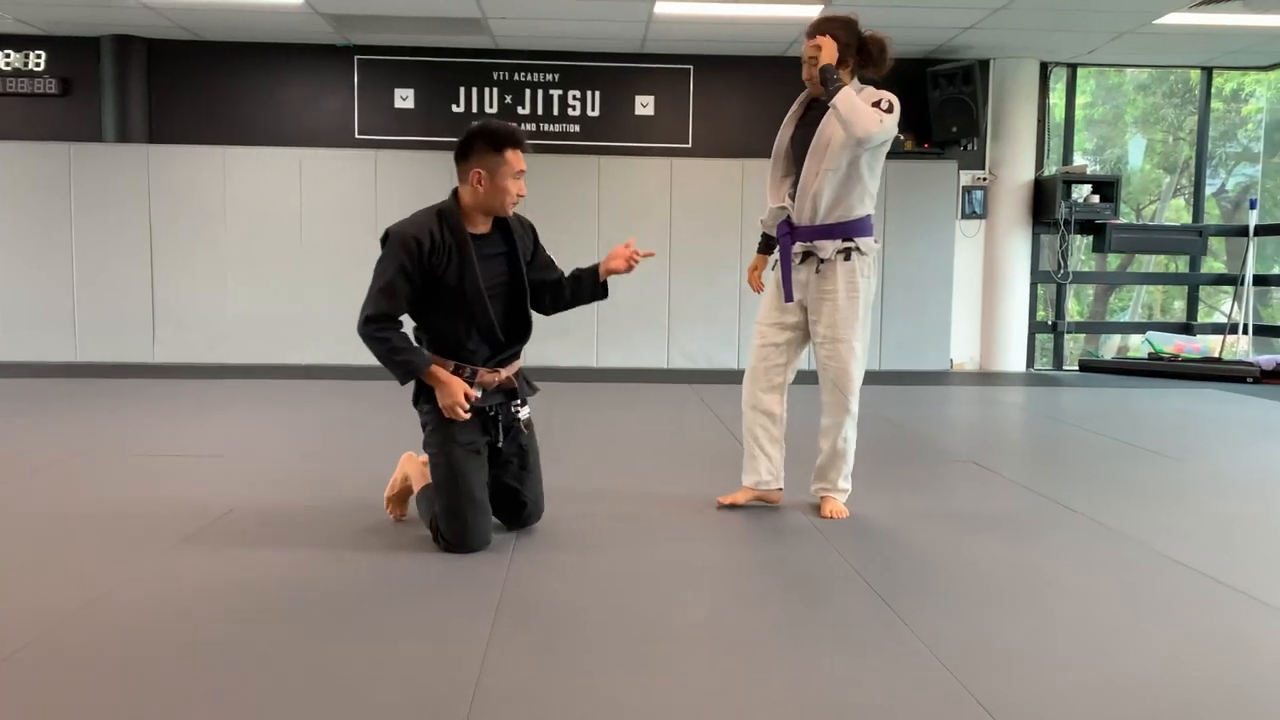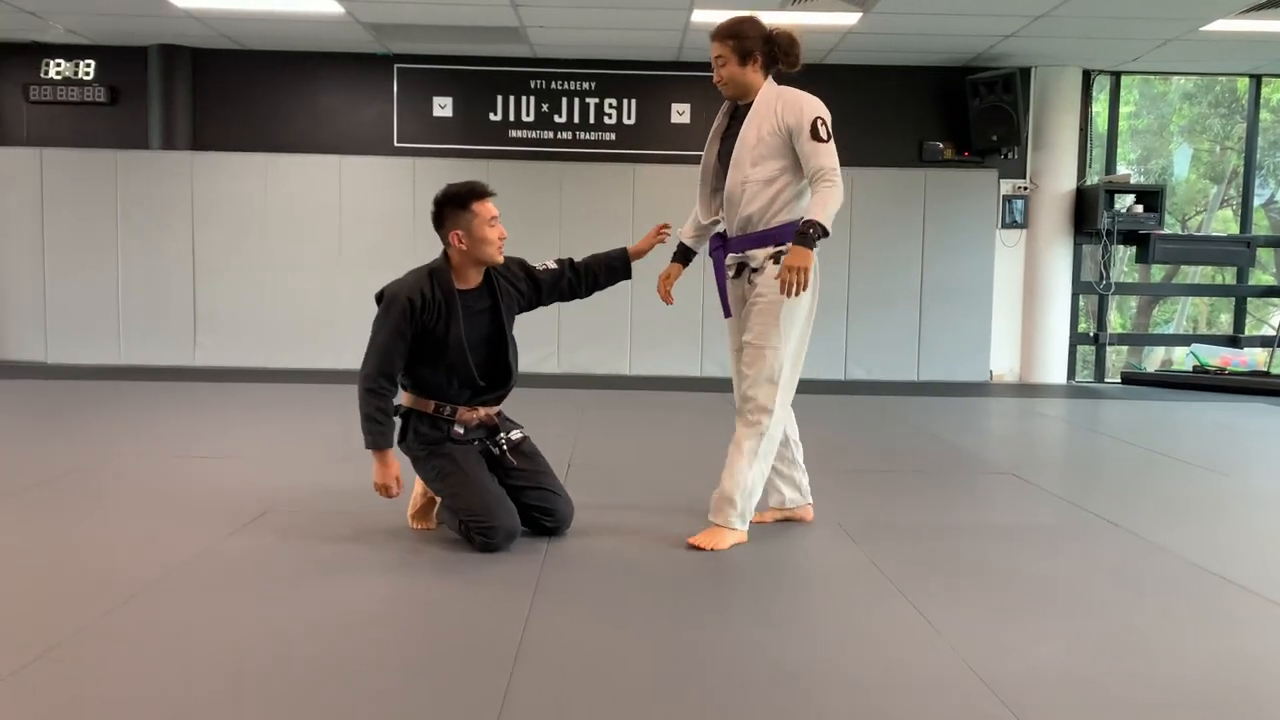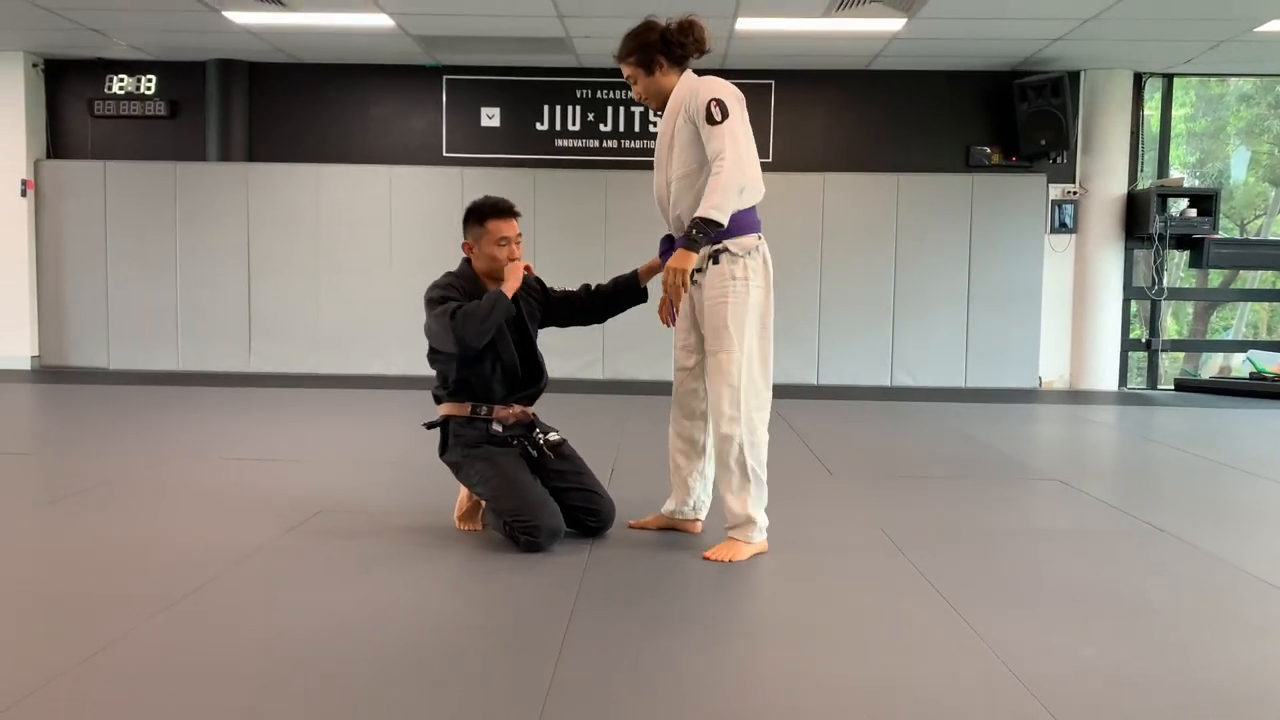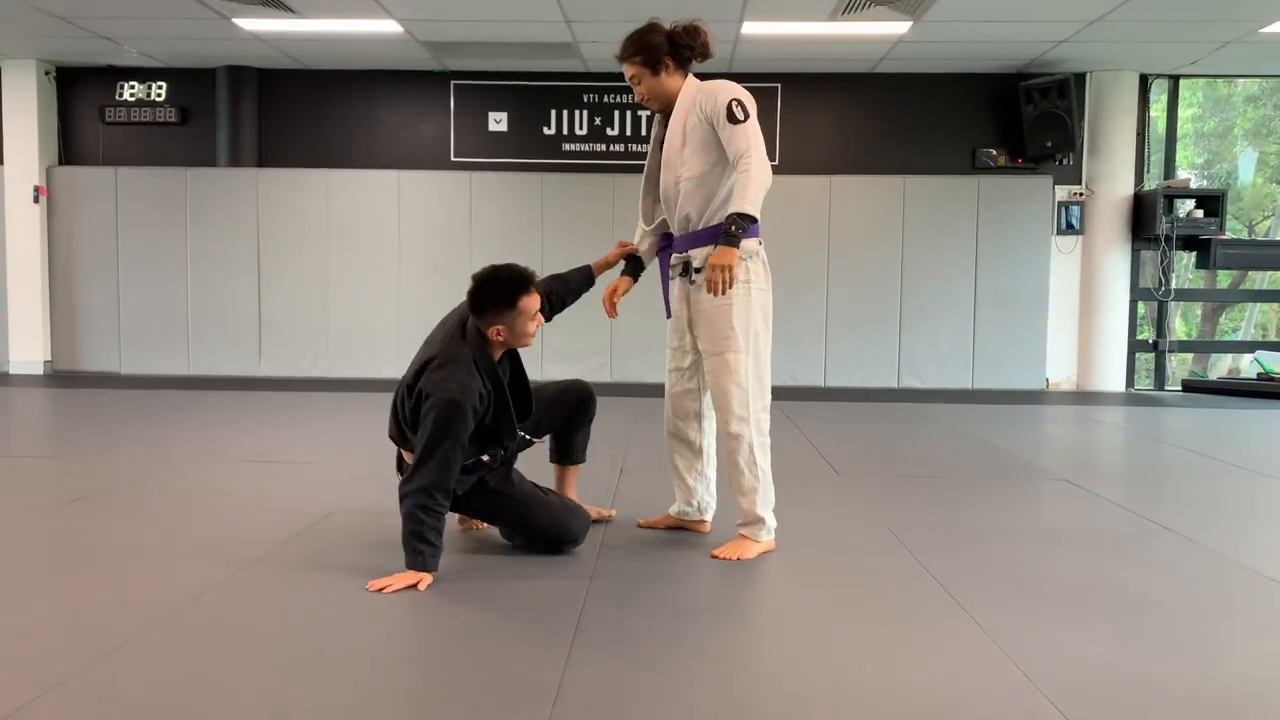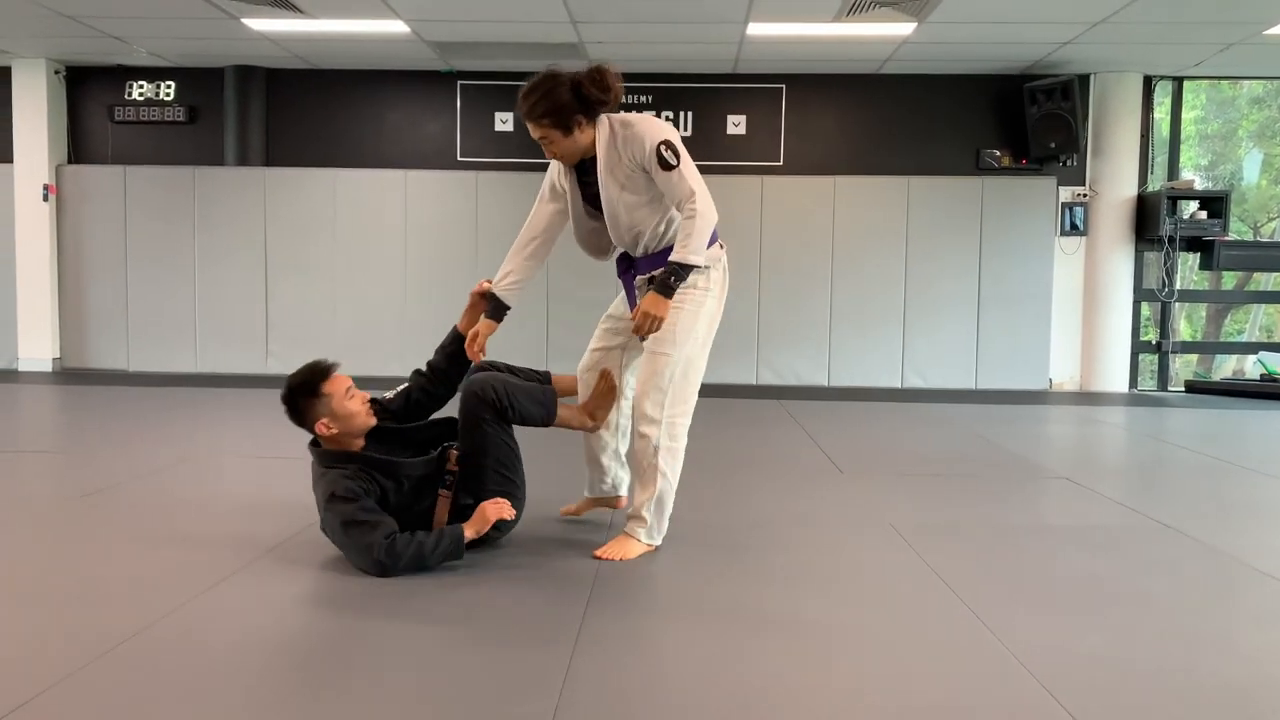
dt=1s
person 1, frame 1
left shoulder: (880, 104)
right shoulder: (805, 107)
left elbow: (863, 132)
left wrist: (828, 76)
right wrist: (764, 247)
left hip: (844, 256)
right hip: (795, 254)
left knee: (839, 376)
right knee: (764, 367)
left ankle: (832, 487)
right ankle: (762, 479)
person 1, frame 2
left shoulder: (798, 107)
right shoulder: (729, 120)
left elbow: (829, 184)
right elbow: (712, 201)
left wrist: (804, 241)
right wrist: (679, 258)
left hip: (781, 264)
right hip: (738, 266)
left knee: (762, 392)
right knee: (758, 391)
left ankle: (730, 518)
right ankle: (792, 499)
person 1, frame 3
left shoulder: (710, 94)
right shoulder: (676, 114)
left elbow: (732, 172)
left wrist: (690, 245)
right wrist: (674, 280)
left hip: (732, 259)
right hip: (701, 264)
left knee: (732, 396)
right knee: (689, 393)
left ankle: (749, 527)
right ankle: (686, 507)
person 1, frame 4
left shoulder: (720, 97)
right shoulder: (668, 123)
left elbow: (755, 167)
right elbow: (660, 209)
left wrist: (730, 239)
right wrist: (630, 269)
left hip: (728, 262)
right hip: (685, 266)
left knee: (735, 396)
right knee: (683, 395)
left ankle: (758, 526)
right ankle: (694, 507)
person 1, frame 5
left shoulder: (645, 135)
right shoulder: (565, 170)
left elbow: (700, 209)
right elbow: (532, 242)
left wrist: (665, 290)
right wrist: (492, 313)
left hip: (690, 271)
right hip: (639, 276)
left knee: (656, 401)
right knee: (597, 378)
left ankle: (645, 528)
right ankle: (607, 487)
person 2, frame 1
left shoulder: (518, 232)
right shoulder: (416, 238)
left elbow: (548, 295)
right elbow: (376, 324)
left wrist: (602, 272)
right wrist: (437, 379)
left hip: (507, 394)
right hip: (452, 394)
left knee: (522, 515)
right knee: (466, 538)
left ankle: (448, 473)
right ankle: (418, 477)
person 2, frame 2
left shoulder: (508, 277)
right shoulder: (410, 297)
left elbow: (571, 278)
right elbow: (377, 378)
left wrist: (637, 251)
right wrist: (383, 456)
left hip: (492, 426)
right hip: (436, 434)
left knee: (556, 517)
right knee: (497, 532)
left ankle: (463, 488)
right ankle: (439, 496)
person 2, frame 3
left shoulder: (526, 287)
right shoulder: (446, 292)
left elbow: (588, 305)
right elbow: (462, 335)
left wrist: (651, 270)
right wrist: (506, 290)
left hip: (526, 428)
right hip: (474, 436)
left knee: (598, 517)
right knee: (542, 530)
left ankle: (503, 491)
right ankle: (482, 497)
person 2, frame 4
left shoulder: (479, 317)
right shoulder: (456, 390)
left elbow: (547, 294)
right elbow: (428, 483)
left wrist: (604, 264)
right wrist: (420, 565)
right hip: (462, 470)
left knee: (579, 397)
right knee: (569, 530)
left ankle: (566, 499)
person 2, frame 5
left shoulder: (367, 420)
right shoulder: (339, 490)
left elbow: (431, 386)
right elbow: (384, 556)
left wrist: (472, 315)
right wrist: (468, 530)
right hip: (476, 508)
left knee: (485, 374)
right knee: (484, 391)
left ankle: (587, 386)
right ankle: (585, 416)
